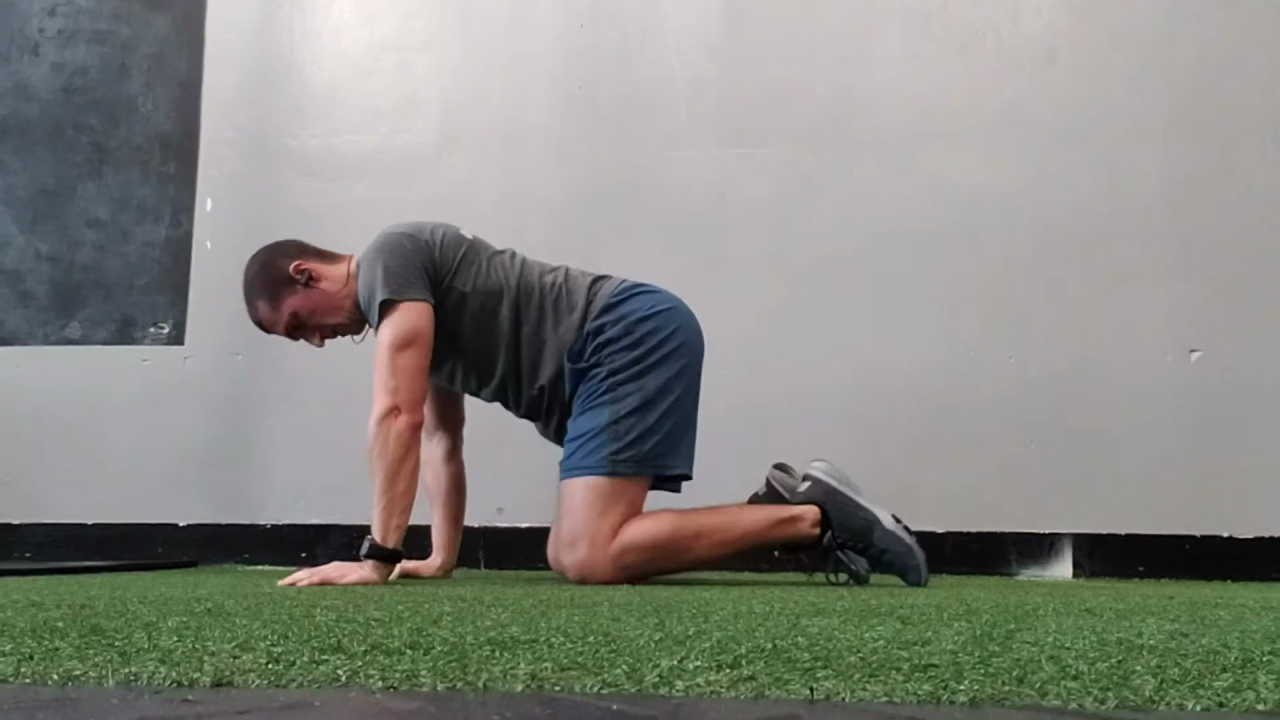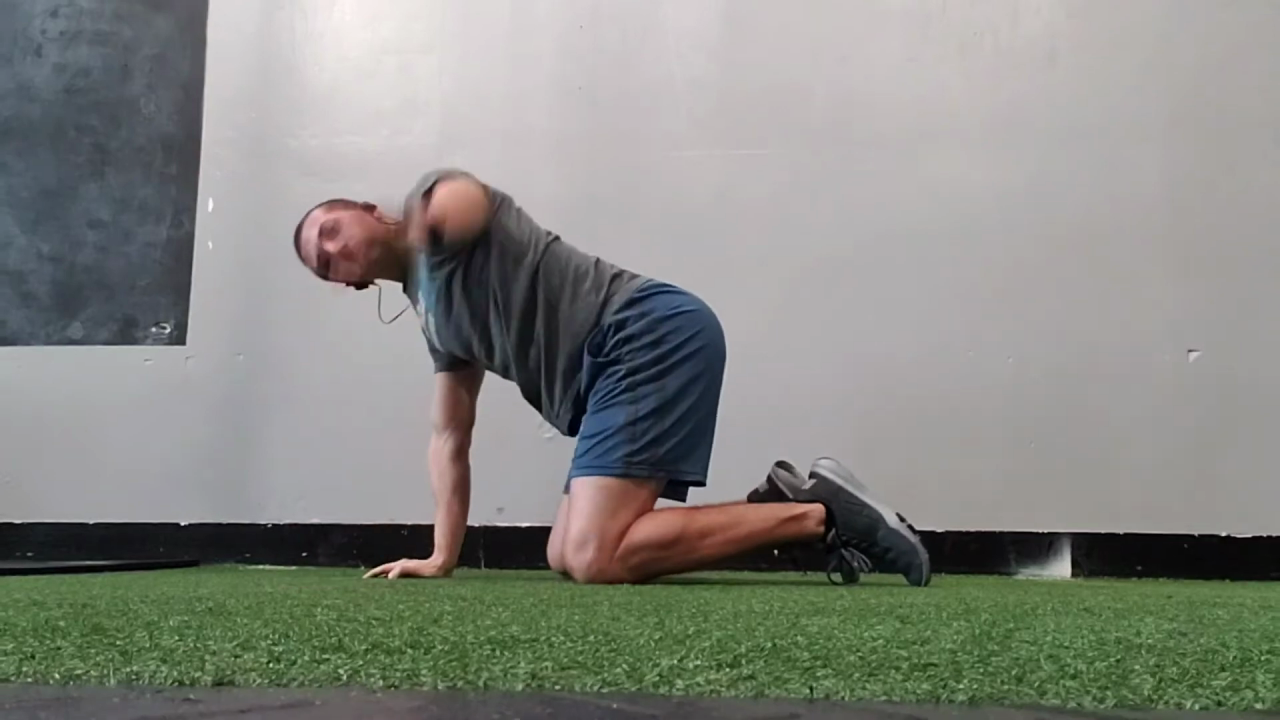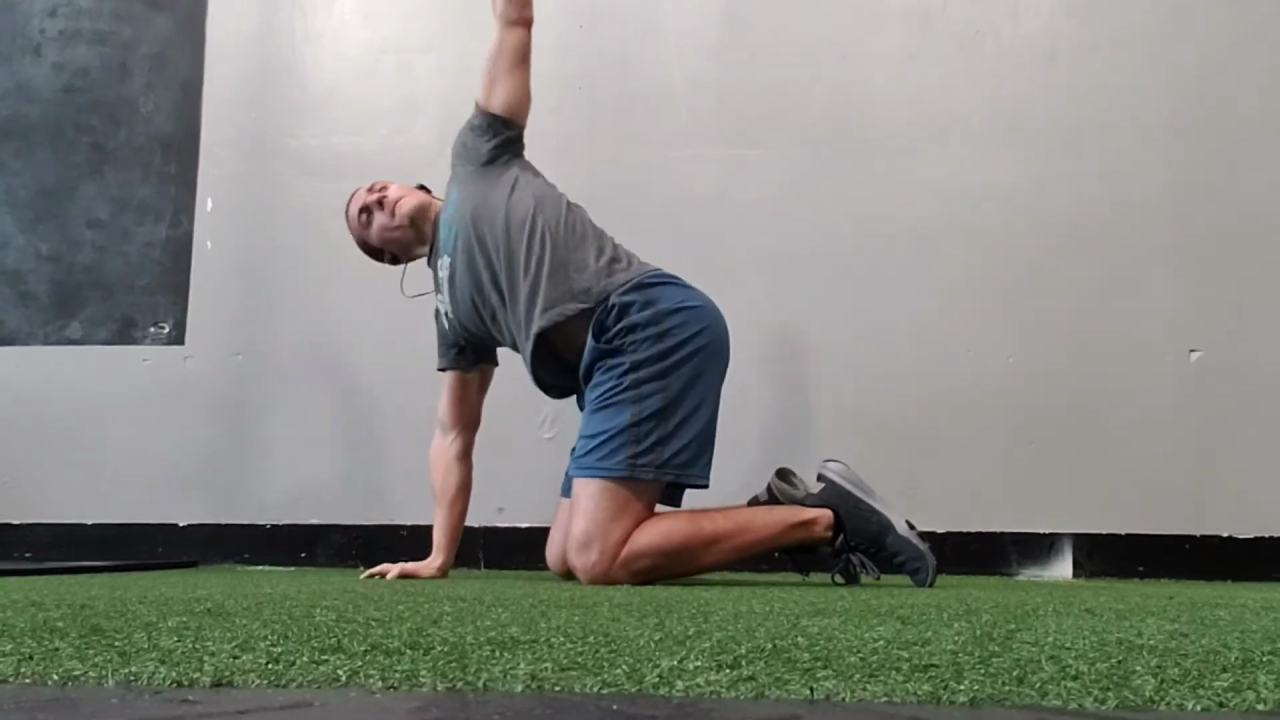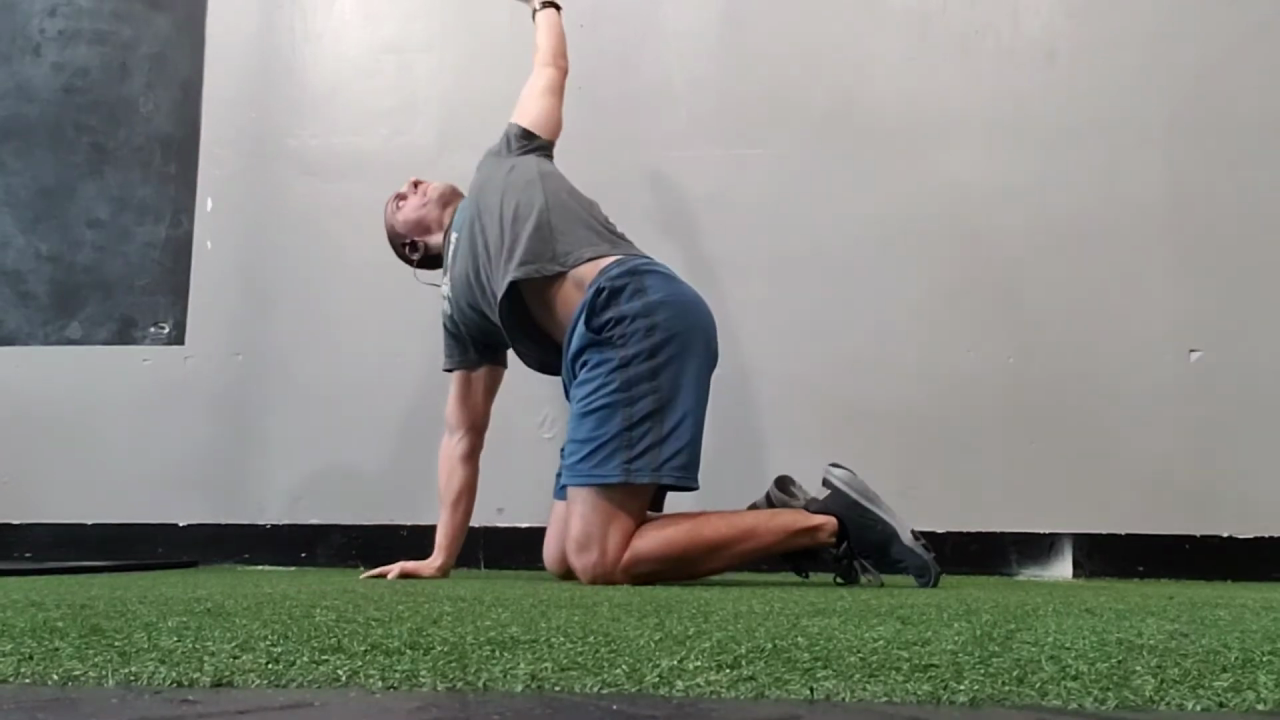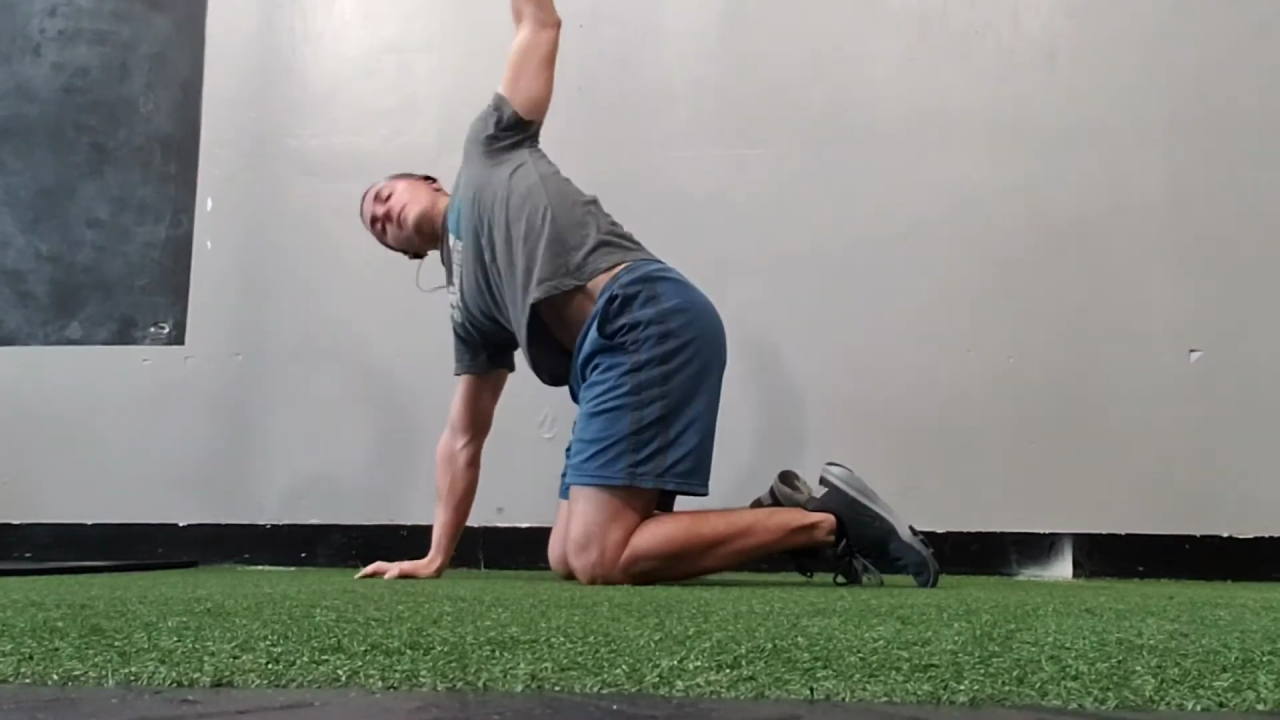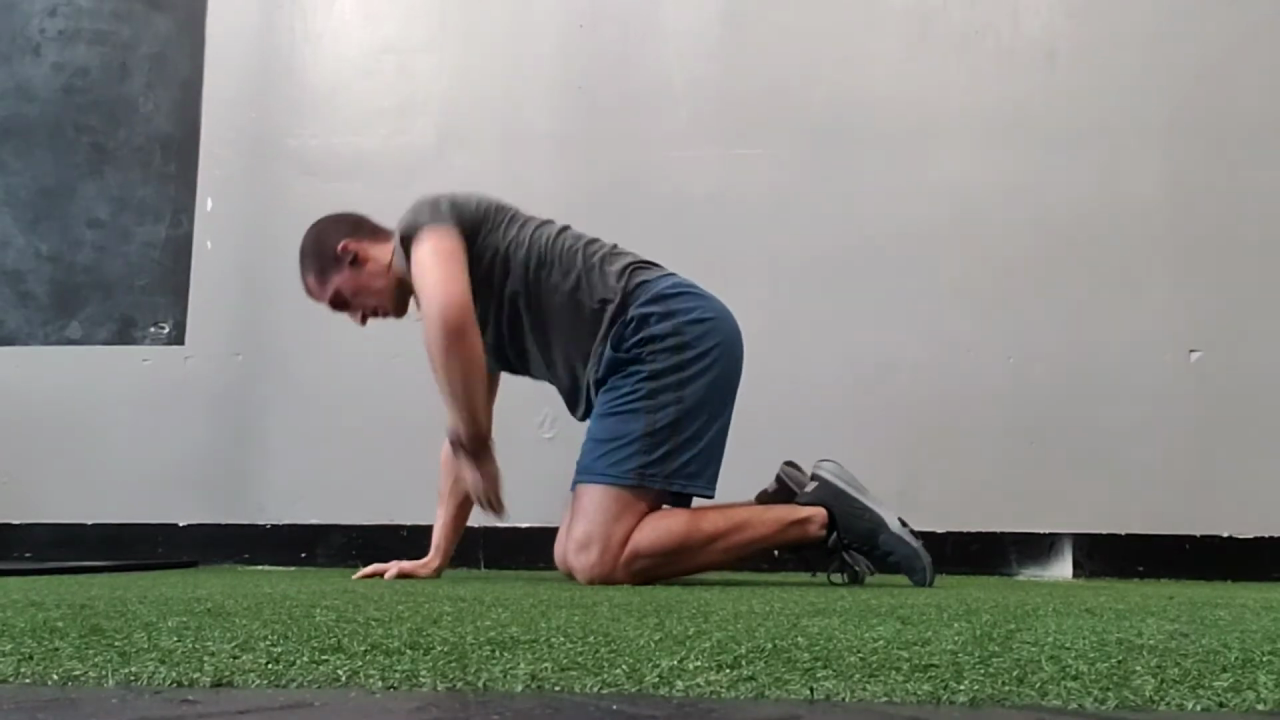
dt=0.5s
person 1, frame 1
left shoulder: (388, 259)
right shoulder: (409, 313)
left elbow: (396, 415)
right elbow: (440, 437)
left wrist: (377, 556)
right wrist: (442, 556)
left hip: (633, 335)
right hip: (631, 349)
left knee: (589, 559)
right knee: (570, 555)
left ankle: (812, 515)
right ankle: (775, 507)
person 1, frame 2
left shoulder: (431, 201)
right shoulder: (429, 308)
left elbow: (462, 203)
right elbow: (449, 436)
left wrist: (417, 225)
right wrist: (441, 556)
left hip: (652, 333)
right hip: (628, 359)
left knee: (594, 559)
right knee: (567, 554)
left ankle: (816, 513)
right ankle: (775, 502)
person 1, frame 3
left shoulder: (477, 159)
right shoulder: (450, 306)
right elbow: (454, 434)
right wrist: (439, 557)
left hip: (652, 327)
right hip: (620, 356)
left knee: (600, 561)
right knee: (566, 558)
left ankle: (824, 517)
right ankle: (779, 513)
person 1, frame 4
left shoulder: (504, 164)
right shoulder: (460, 300)
left elbow: (550, 69)
right elbow: (462, 435)
right wrist: (440, 558)
left hip: (637, 317)
right hip: (603, 344)
left knee: (600, 564)
right knee: (564, 559)
left ankle: (828, 524)
right ankle: (777, 521)
person 1, frame 5
left shoulder: (488, 152)
right shoulder: (467, 303)
right elbow: (462, 437)
right wrist: (435, 557)
left hip: (648, 325)
right hip: (618, 353)
left knee: (600, 562)
right knee: (569, 556)
left ankle: (825, 521)
right ankle: (786, 516)
person 1, frame 6
left shoulder: (426, 223)
right shoulder: (457, 310)
left elbow: (449, 317)
right elbow: (459, 437)
left wrist: (477, 458)
right wrist: (434, 555)
left hip: (667, 333)
right hip: (654, 348)
left knee: (595, 560)
right knee: (574, 553)
left ankle: (815, 516)
right ankle: (784, 505)
